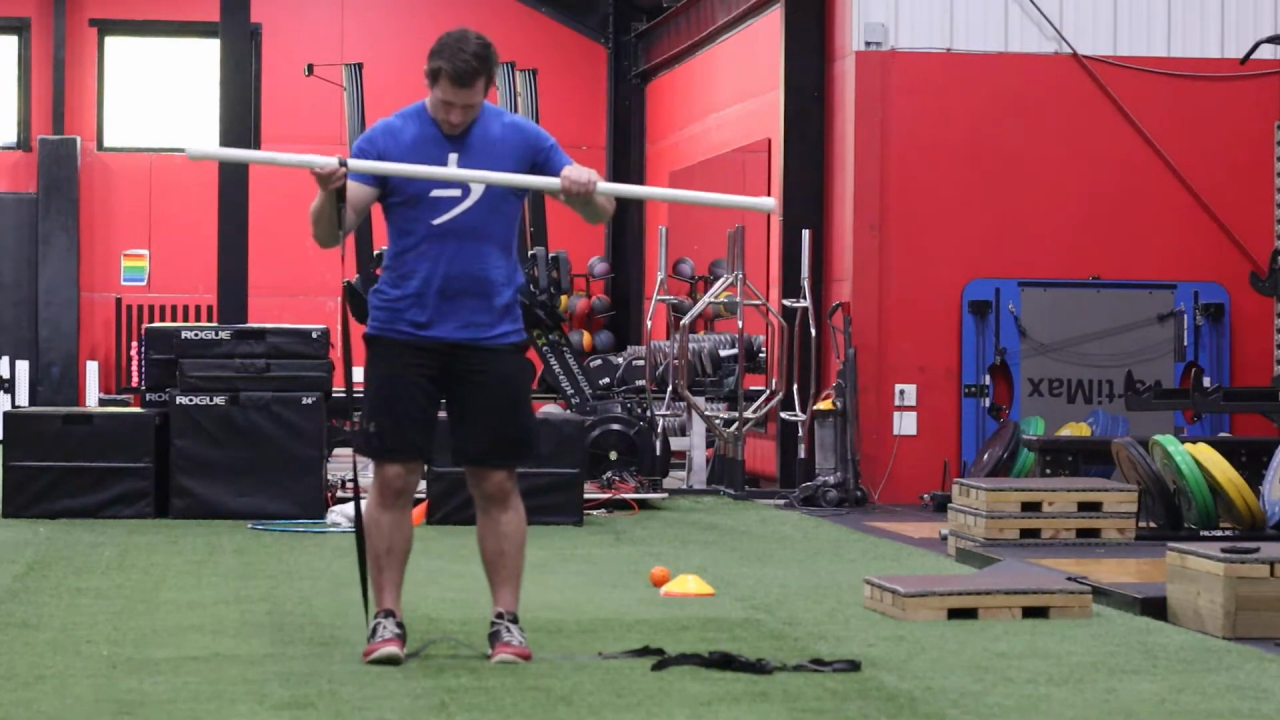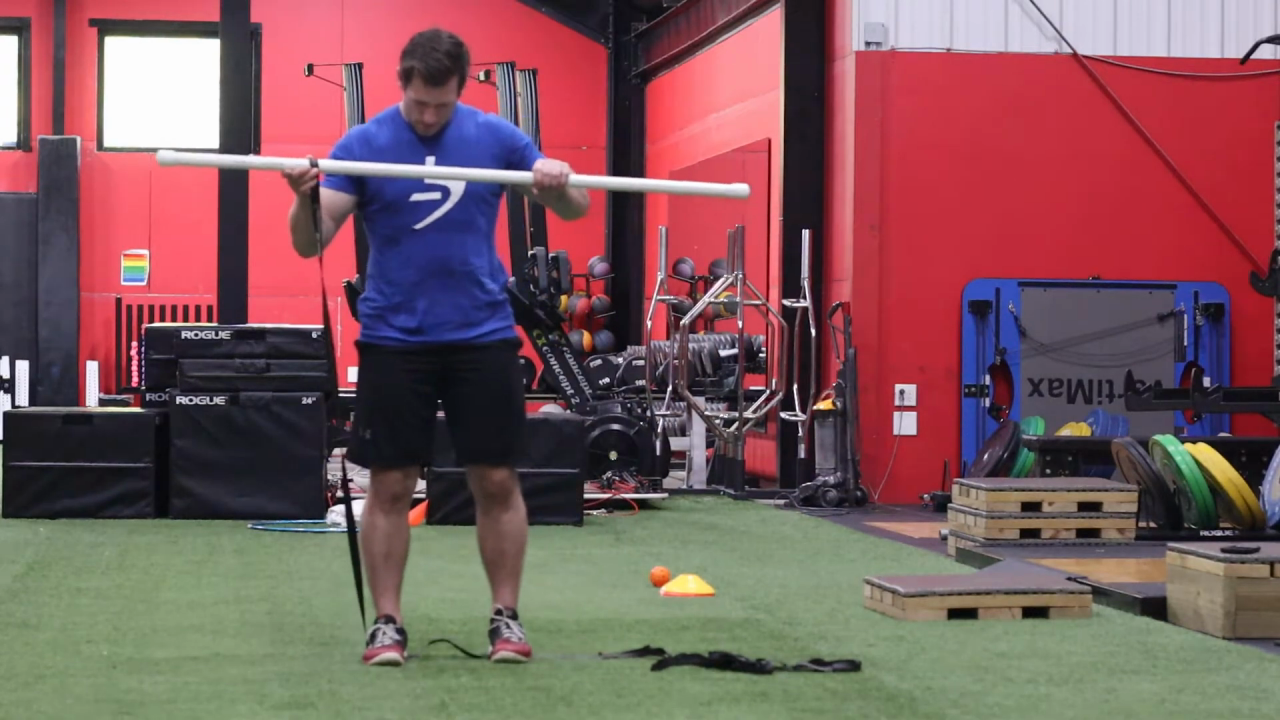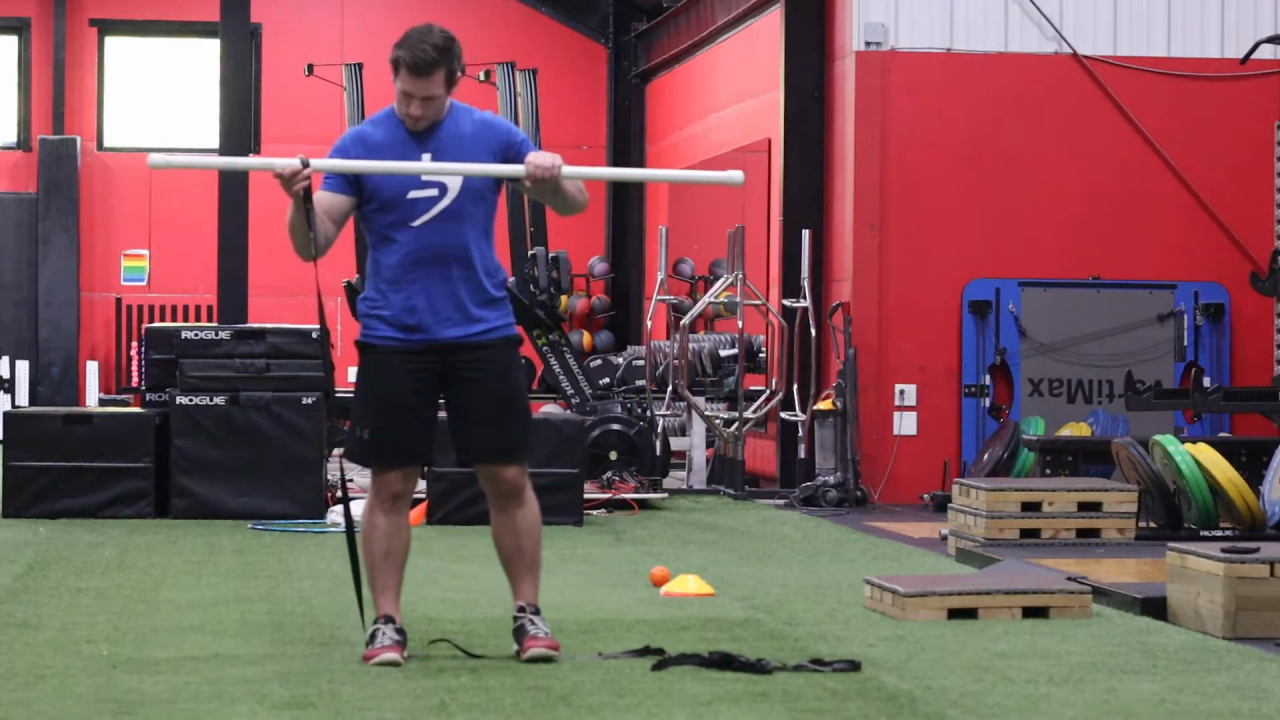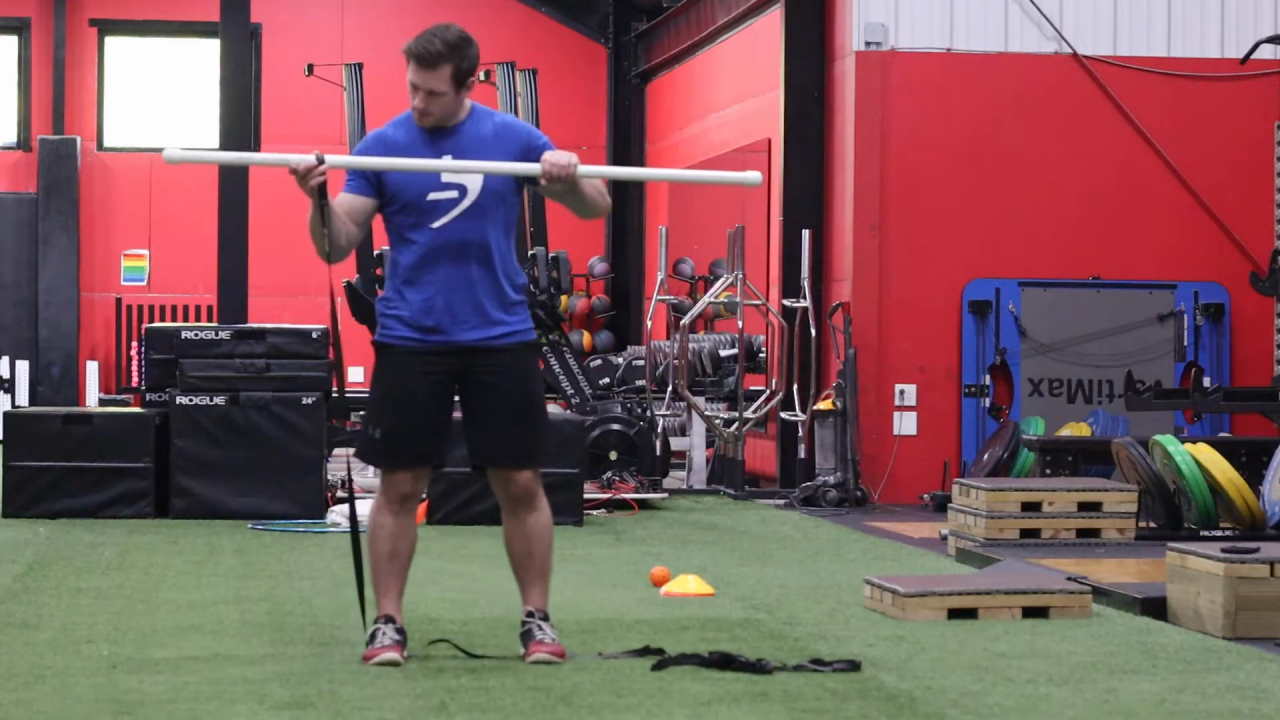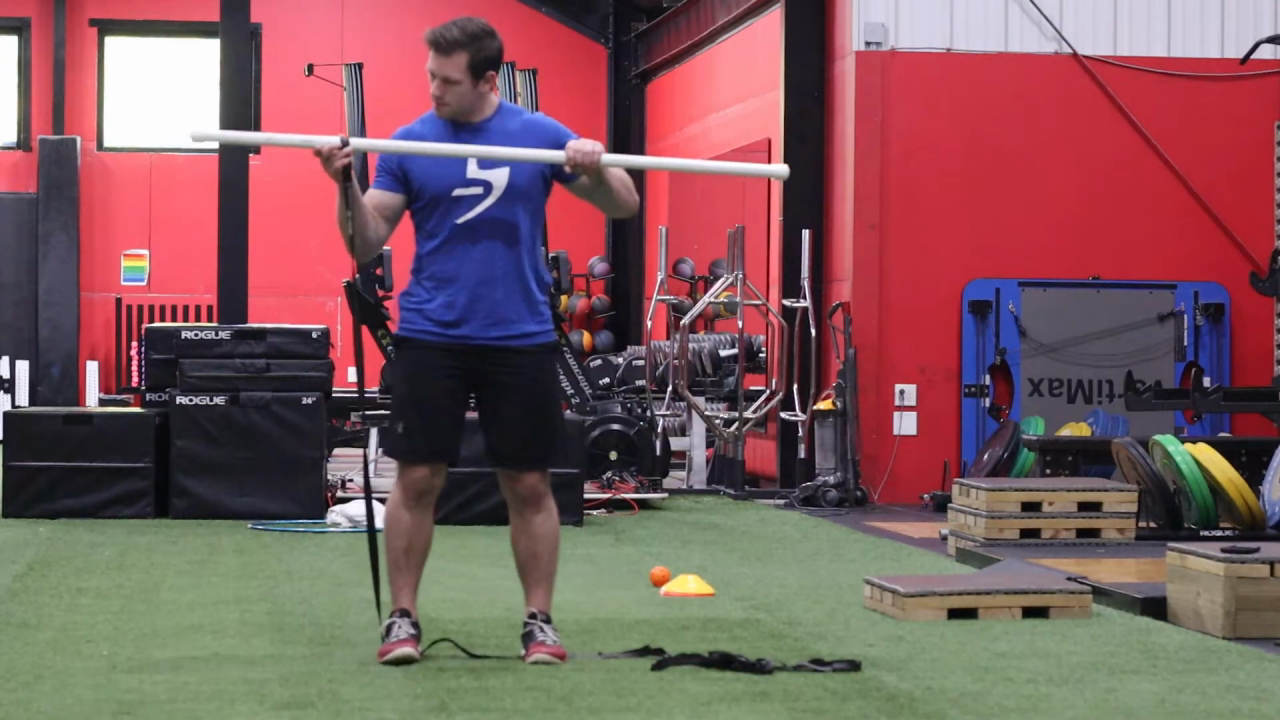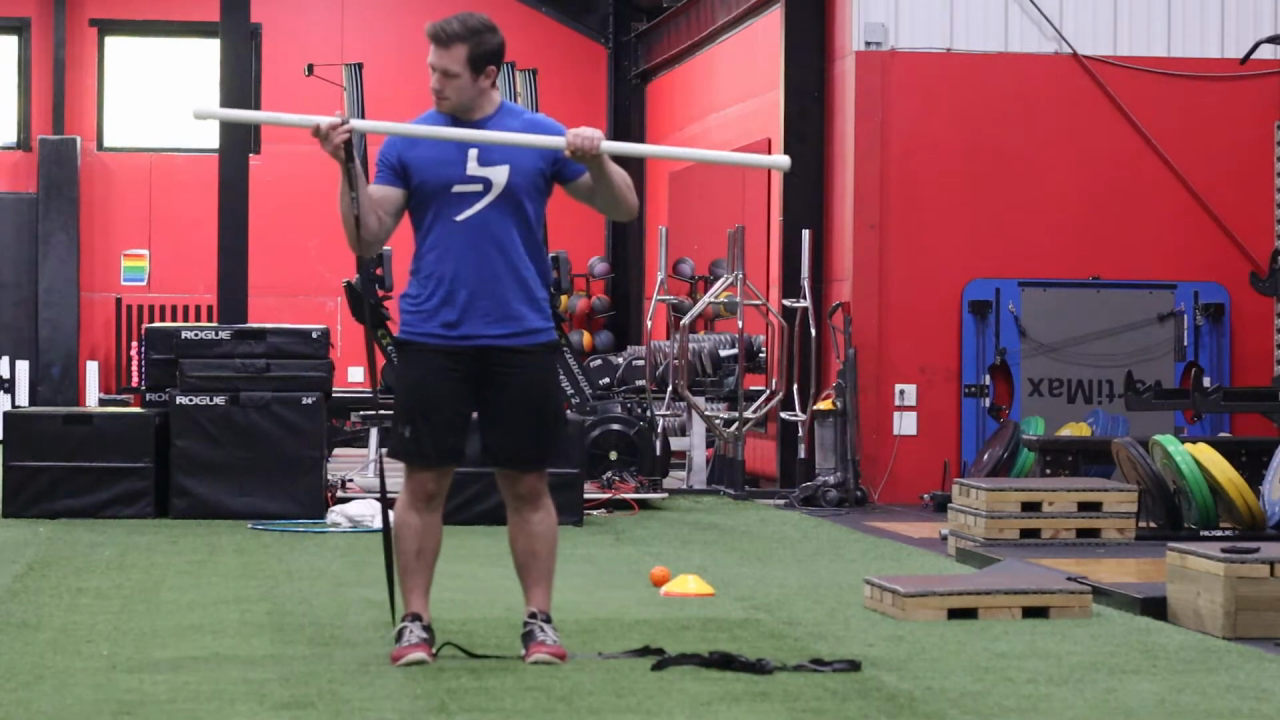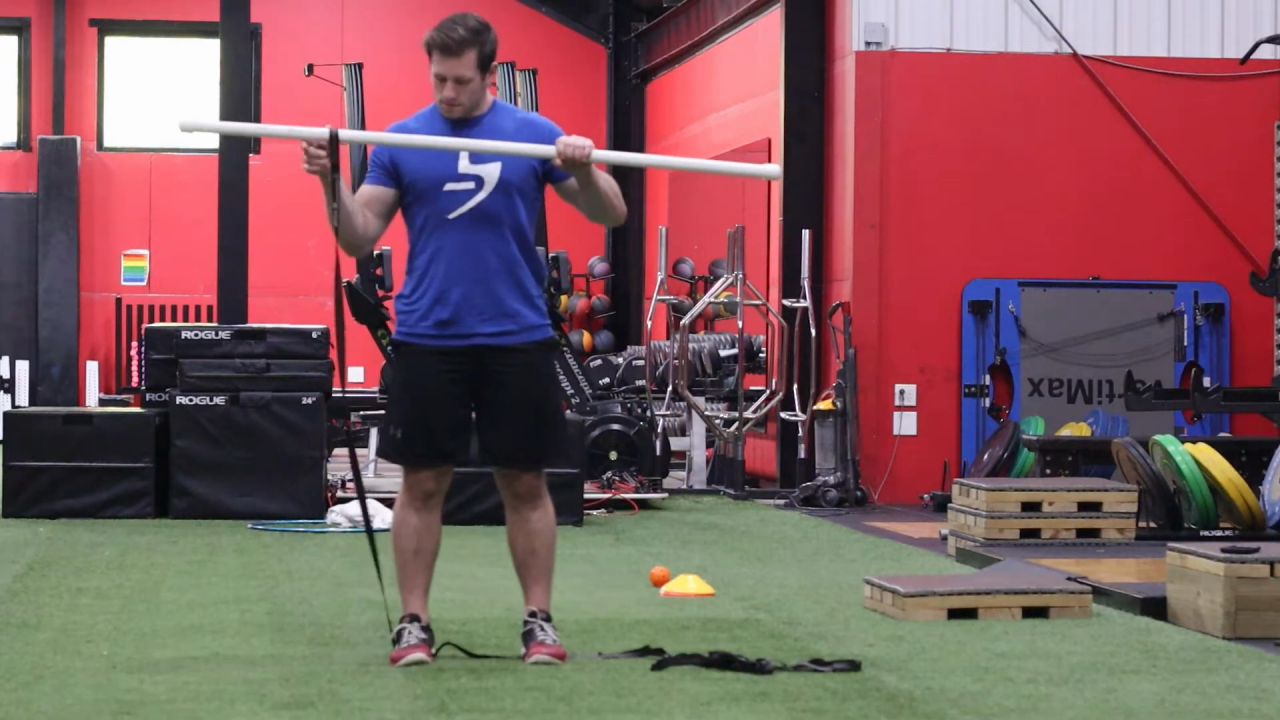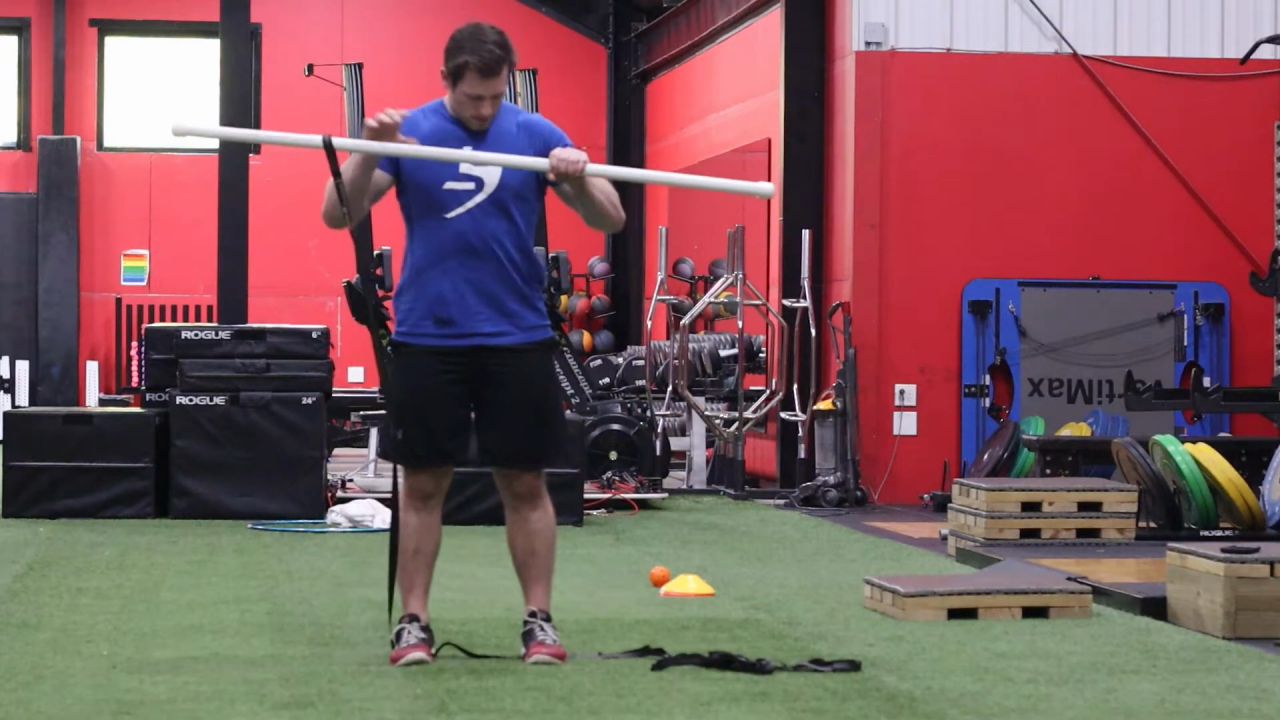
dt=0.2s
person 1, frame 1
left shoulder: (522, 137)
right shoulder: (385, 138)
left elbow: (599, 210)
right elbow: (329, 234)
left wrist: (587, 187)
right wrist: (329, 194)
left hip: (493, 336)
right hip: (403, 333)
left knee: (495, 483)
right knee: (393, 479)
left ankle: (506, 620)
right ankle: (386, 618)
person 1, frame 2
left shoulder: (497, 137)
right shoulder: (361, 145)
left elbow: (575, 208)
right elbow: (309, 242)
left wrist: (559, 183)
right wrist: (303, 197)
left hip: (483, 335)
right hip: (393, 339)
left knee: (496, 481)
right knee: (390, 484)
left ankle: (506, 617)
right ankle: (386, 622)
person 1, frame 3
left shoulder: (493, 135)
right shoulder: (359, 146)
left elbow: (574, 203)
right elbow: (312, 245)
left wrist: (553, 177)
right wrist: (299, 199)
left hip: (484, 333)
right hip: (394, 339)
left knee: (507, 478)
right knee: (391, 485)
left ankle: (528, 614)
right ankle: (387, 622)
person 1, frame 4
left shoulder: (514, 137)
right shoulder: (381, 147)
left elbow: (596, 207)
right elbow: (336, 247)
left wrist: (570, 178)
right wrist: (318, 198)
left hip: (501, 336)
right hip: (410, 340)
left knee: (520, 483)
right knee: (400, 484)
left ankle: (537, 618)
right ankle: (387, 622)
person 1, frame 5
left shoulder: (541, 134)
right shoulder: (407, 144)
left elbow: (624, 205)
right elbow: (365, 244)
left wrist: (597, 168)
right wrist: (345, 185)
left hip: (521, 337)
right hip: (430, 335)
left knee: (529, 484)
right knee: (417, 479)
left ankle: (538, 620)
right ankle: (402, 616)
person 1, frame 6
left shoulder: (540, 135)
right shoulder: (406, 142)
left elbow: (623, 209)
right elbow: (367, 241)
left wrist: (597, 160)
right wrist: (348, 170)
left hip: (522, 339)
right hip: (432, 339)
left knee: (526, 484)
right knee: (424, 482)
left ankle: (538, 619)
right ankle: (415, 620)
person 1, frame 7
left shoulder: (535, 133)
right shoulder: (400, 141)
left elbow: (612, 214)
right elbow: (359, 241)
left wrist: (585, 169)
right wrist: (332, 182)
left hip: (519, 339)
right hip: (428, 340)
left knee: (525, 483)
right knee: (422, 483)
left ankle: (538, 620)
right ankle: (413, 620)
person 1, frame 8
left shoulder: (537, 133)
right shoulder: (407, 132)
left elbow: (612, 220)
right elbow: (337, 214)
left wrist: (578, 179)
right wrist: (368, 152)
left hip: (518, 339)
right hip: (427, 339)
left knee: (525, 483)
right knee: (423, 483)
left ankle: (539, 620)
right ankle: (413, 620)
